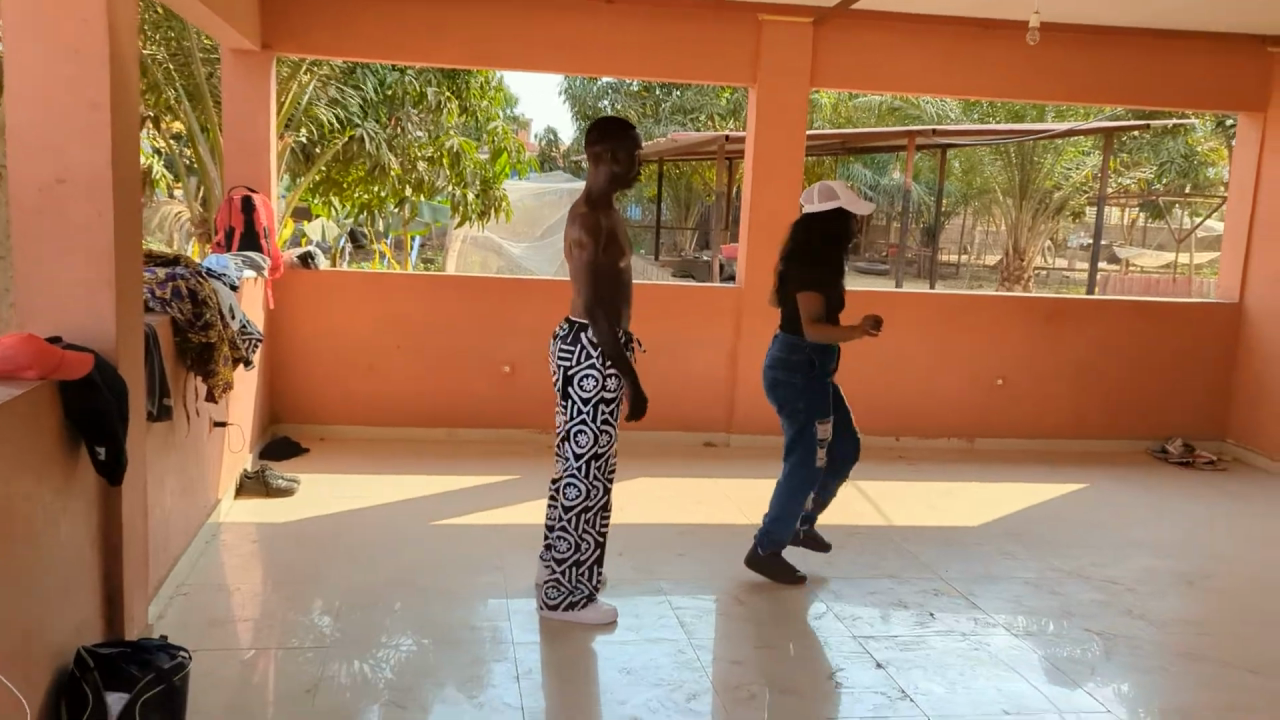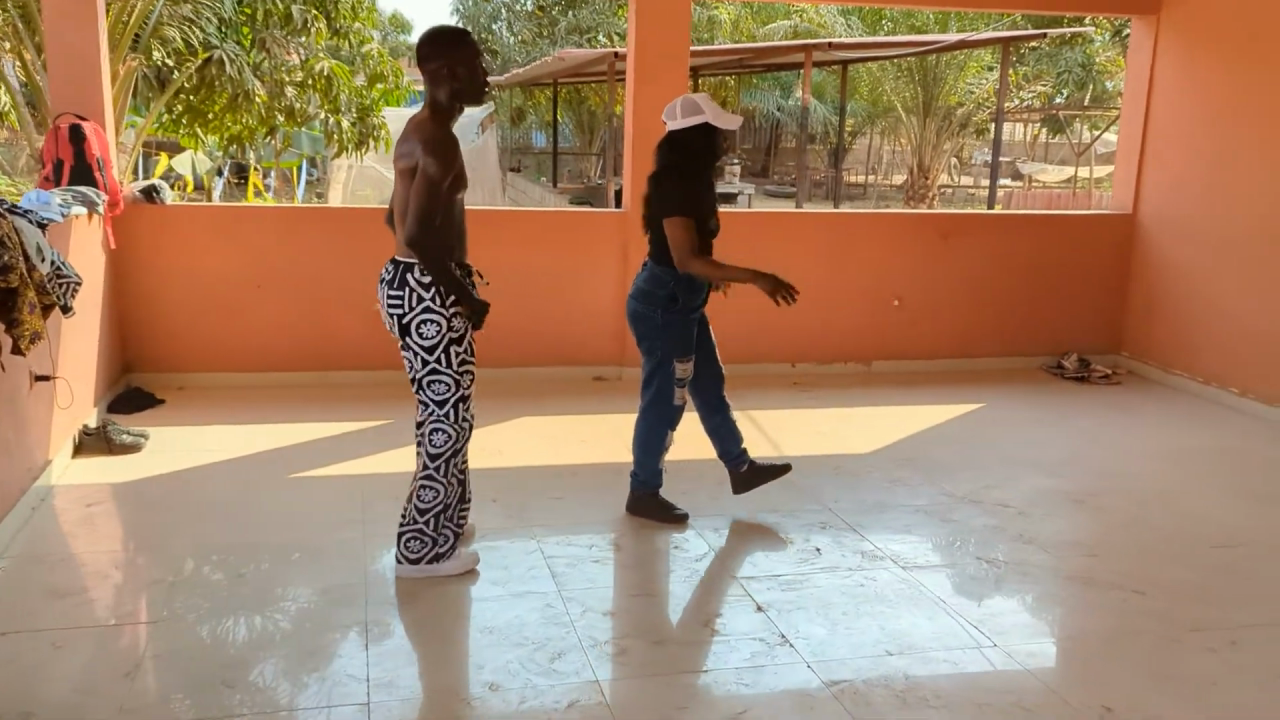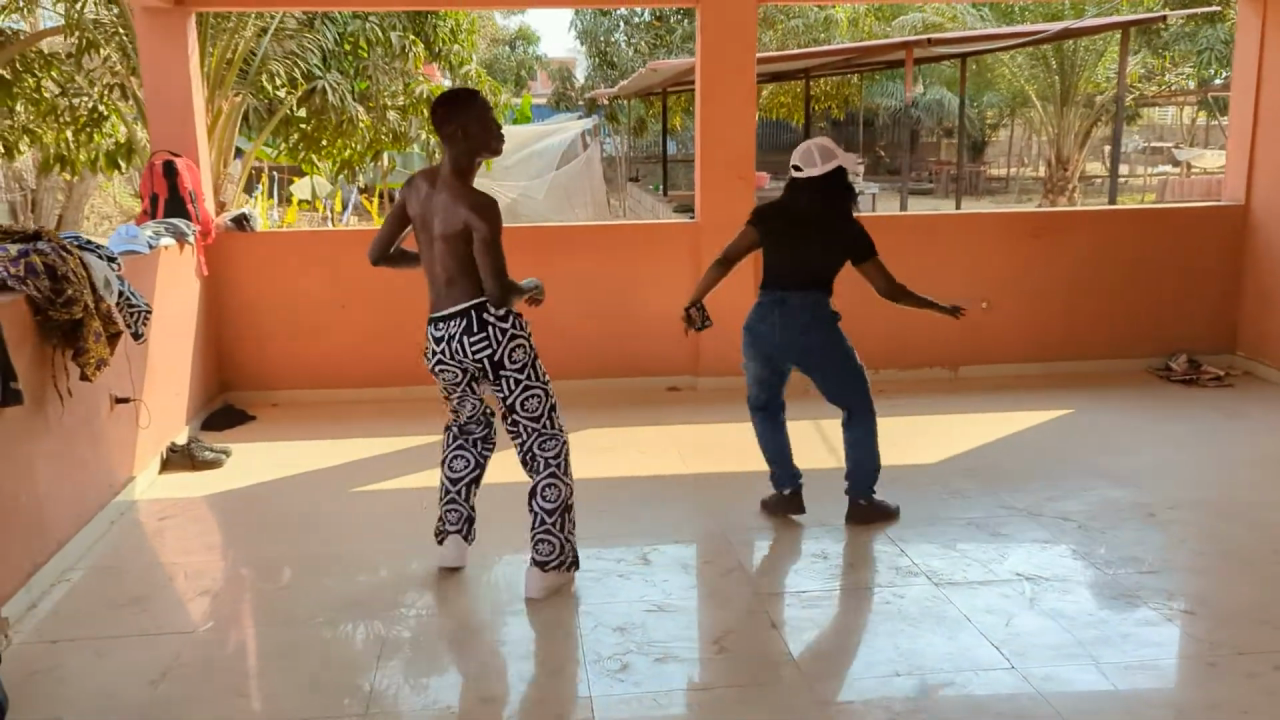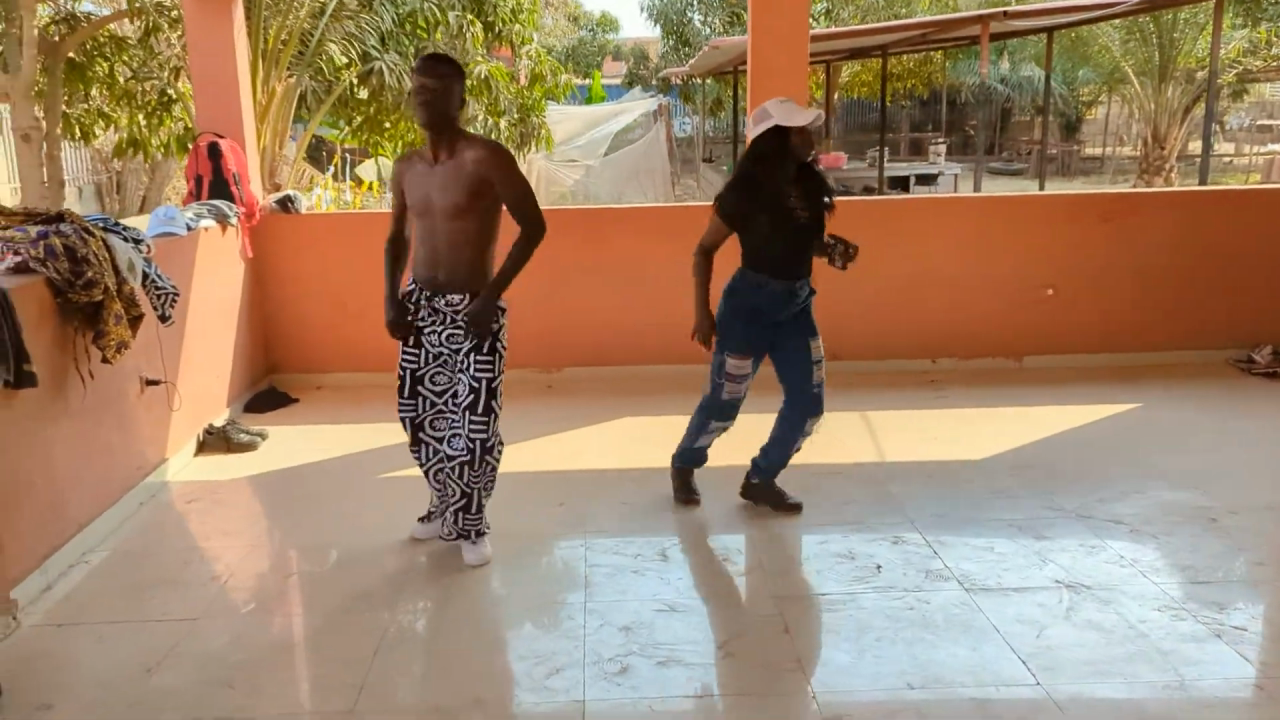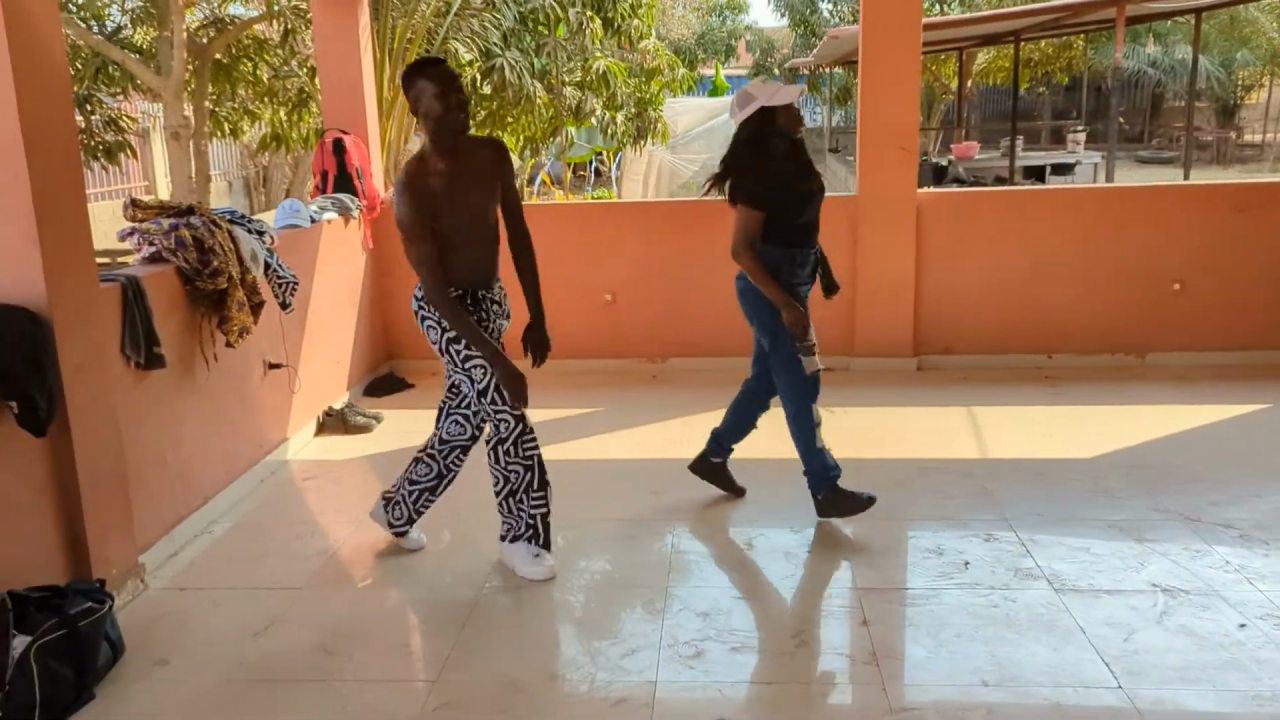
dt=1s
person 1, frame 1
left shoulder: (591, 211)
right shoulder: (596, 219)
right elbow: (595, 306)
left wrist: (618, 364)
right wrist: (628, 377)
left hip: (578, 344)
right hip: (593, 351)
left knee: (575, 464)
right knee: (588, 472)
left ankle: (557, 564)
right ankle: (566, 594)
person 1, frame 2
left shoulder: (420, 131)
right shoulder: (437, 141)
right elbow: (417, 235)
left wrist: (457, 282)
right wrist: (467, 296)
left hip: (414, 286)
right hip: (425, 292)
left knee: (442, 411)
right knee: (450, 418)
left ankle: (437, 522)
right ankle: (423, 549)
person 1, frame 3
left shoulder: (414, 187)
right shoulder: (478, 206)
left elbow: (378, 255)
right elbow: (500, 293)
right wrist: (531, 288)
left hip: (441, 336)
right hip: (490, 330)
left knee: (469, 430)
right knee: (544, 440)
left ankle: (454, 536)
right ankle: (548, 566)
person 1, frame 4
left shoulder: (487, 157)
right shoulder: (406, 167)
left elbow: (534, 226)
left wrist: (491, 292)
right wrist: (391, 296)
left hip: (474, 311)
right hip: (420, 303)
left knee: (469, 427)
right knee: (417, 418)
left ankle: (472, 527)
right ankle: (448, 513)
person 1, frame 5
left shoulder: (494, 155)
right shoulder: (412, 189)
left elbow: (517, 233)
right elbow: (434, 288)
left wrist: (538, 314)
right wrist: (498, 357)
left hip: (489, 301)
right hip: (450, 309)
left knee: (464, 417)
right knee: (505, 419)
left ankle: (397, 507)
right ankle: (520, 539)
person 2, frame 1
left shoulder: (810, 257)
right shoulder: (813, 263)
left elbow: (778, 300)
right elbow: (813, 328)
right wrist: (856, 330)
left hip: (808, 369)
right hip: (799, 370)
left knee: (844, 447)
right knee: (807, 463)
left ankle: (801, 524)
right ankle: (765, 551)
person 2, frame 2
left shoulder: (690, 182)
right shoulder: (673, 185)
right elbow: (685, 261)
left wrist: (734, 272)
right wrist: (753, 276)
left hip: (681, 302)
right hip: (664, 303)
left knee: (708, 385)
right knee: (665, 399)
left ankle: (741, 467)
right ankle: (643, 494)
person 2, frame 3
left shoulder: (774, 215)
right shoulder: (848, 229)
left elbow: (725, 261)
right elbow: (889, 290)
left wrist: (694, 302)
right wrist: (939, 306)
left hip: (765, 324)
right hip: (815, 325)
left knee: (764, 407)
right knee: (858, 408)
left ankle: (786, 489)
right ankle: (860, 500)
person 2, frame 4
left shoulder: (811, 186)
right shoulder: (745, 190)
right elbow: (704, 250)
left wrist: (837, 250)
right wrist: (702, 309)
left hip: (795, 306)
right hip: (749, 306)
left knee: (807, 403)
right knee: (724, 401)
left ankle: (760, 480)
right ankle: (685, 465)
person 2, frame 5
left shoulder: (789, 157)
right shoulder: (760, 172)
right elbow: (741, 250)
left wrist: (820, 268)
right wrist: (786, 302)
left hip: (783, 280)
right hip: (770, 288)
left knee: (767, 377)
right knee: (800, 382)
left ankle: (713, 456)
right ankle: (825, 488)
